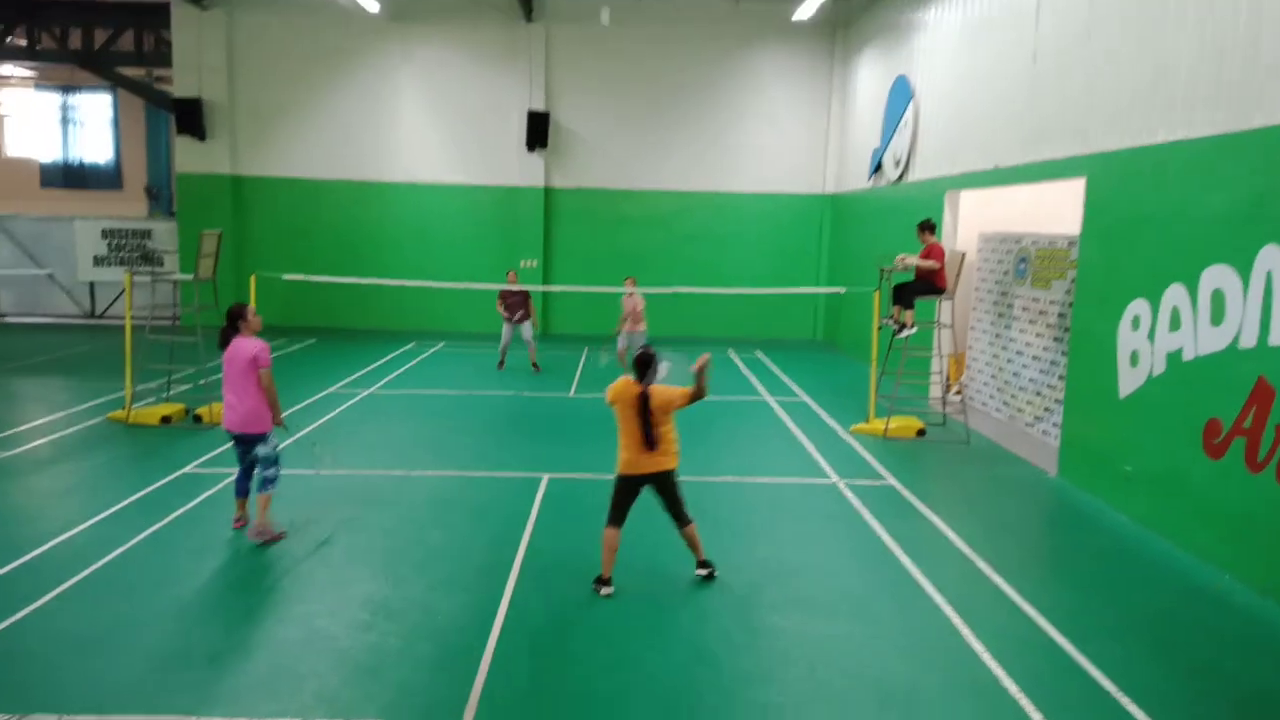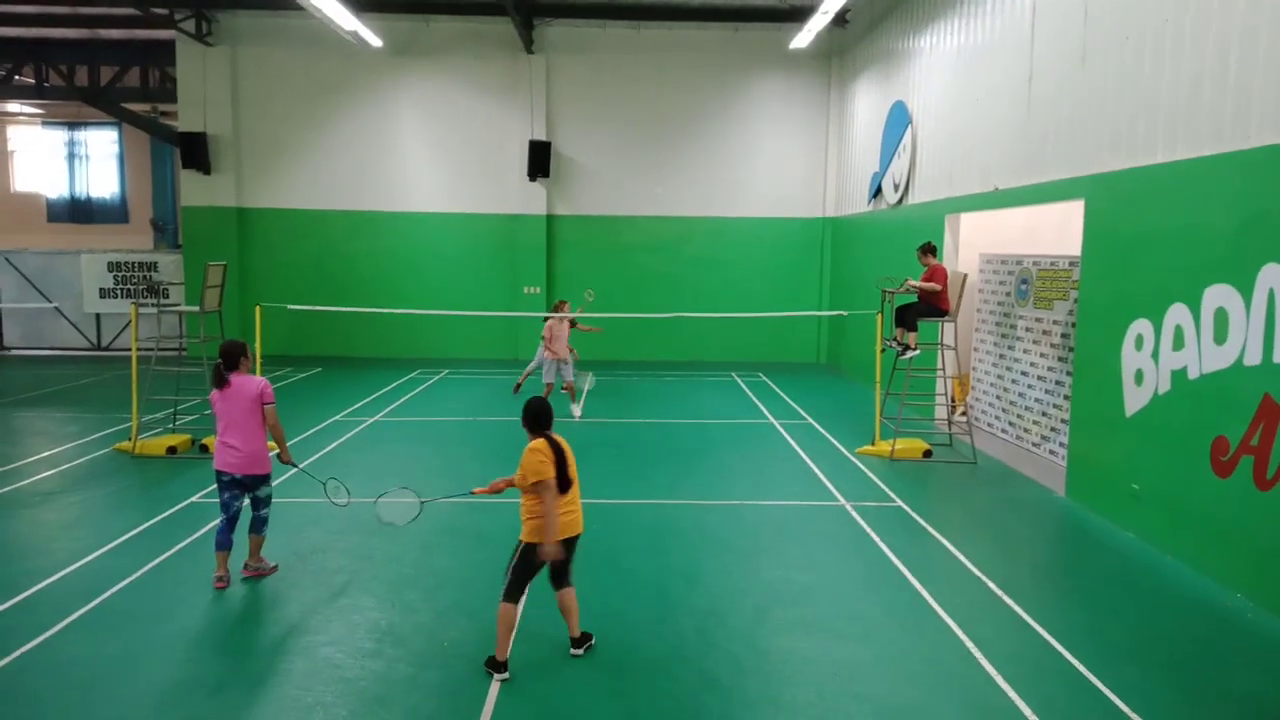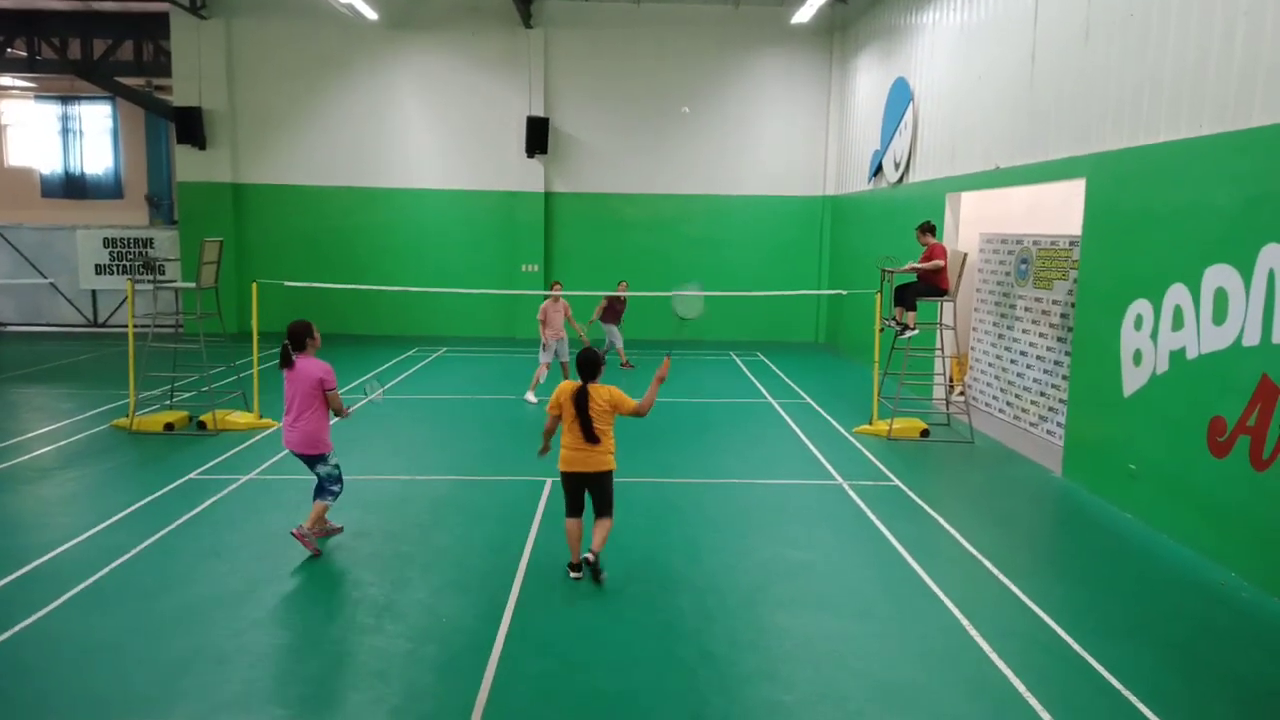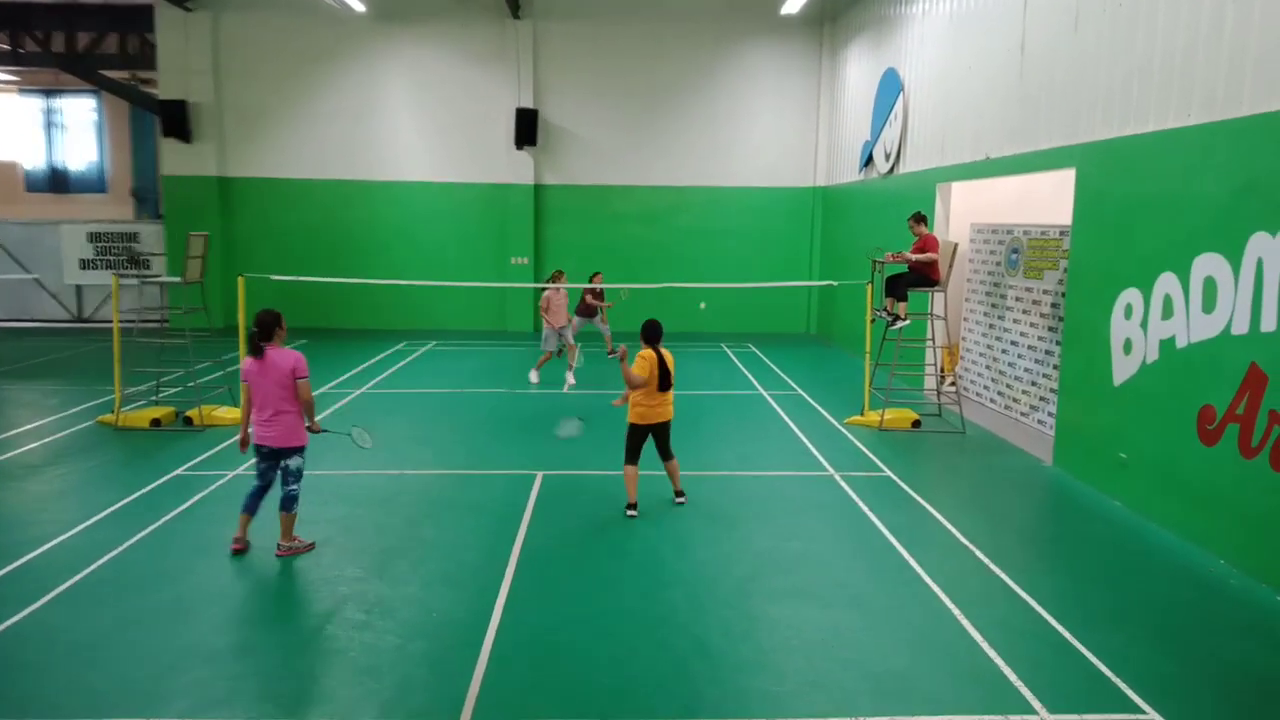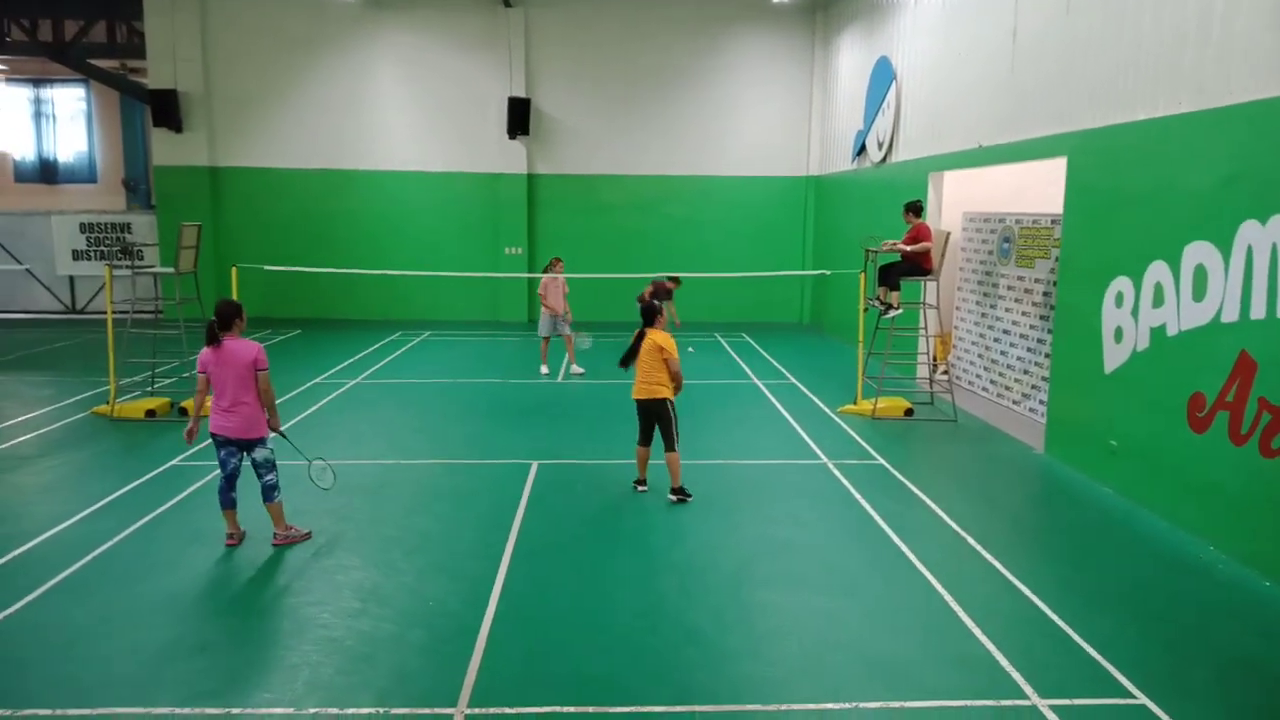
dt=1s
person 1, frame 1
left shoulder: (230, 347)
right shoulder: (258, 346)
right elbow: (267, 385)
right wrist: (277, 412)
left hip: (233, 420)
right hip: (255, 422)
left knee: (246, 467)
right knee: (269, 469)
left ankle: (240, 515)
right ankle: (261, 525)
person 1, frame 2
left shoulder: (216, 391)
right shoulder: (260, 384)
right elbow: (272, 423)
right wrist: (284, 451)
left hip: (224, 464)
right hip: (254, 463)
left knee: (227, 517)
right knee: (261, 511)
left ankle: (221, 573)
right ankle: (254, 563)
person 1, frame 3
left shoulder: (288, 366)
right shoulder: (322, 369)
right elbow: (336, 405)
left wrist: (333, 406)
right wrist: (341, 411)
left hip: (292, 438)
right hip: (314, 440)
left knee: (325, 478)
right knee: (334, 484)
left ankle: (320, 524)
right ankle: (306, 528)
person 1, frame 4
left shoulder: (249, 362)
right shoulder: (295, 359)
left elbow: (247, 401)
right elbow: (306, 398)
left wrist: (244, 431)
right wrist: (312, 422)
left hip: (262, 436)
right hip: (291, 436)
left knee: (261, 484)
right knee: (290, 486)
left ankle: (240, 536)
right ankle: (286, 542)
person 1, frame 5
left shoulder: (206, 353)
right shoulder: (254, 350)
left elbow: (201, 391)
right elbow: (265, 390)
left wrist: (194, 421)
right wrist: (273, 417)
left hip: (221, 427)
right hip: (251, 427)
left knee: (228, 478)
right knee: (268, 477)
left ankle: (232, 531)
right ankle: (281, 531)
person 2, frame 1
left shoulder: (621, 388)
right shoulder: (666, 394)
left elbow: (610, 394)
right elbow: (699, 394)
right wrist: (700, 373)
left hip: (630, 468)
right hip: (662, 466)
left knee: (614, 521)
right knee: (680, 516)
left ankle: (605, 579)
right ankle: (703, 563)
person 2, frame 2
left shoulder: (535, 449)
right shoulder: (558, 443)
left elbow: (548, 497)
left wrist: (549, 540)
right wrist: (509, 481)
left hip: (541, 534)
right hip: (569, 528)
left knee: (512, 593)
right knee: (562, 581)
left ankle: (500, 661)
right ankle: (577, 639)
person 2, frame 3
left shoulder: (564, 390)
right shoulder: (610, 394)
left elbow: (551, 424)
right elbow: (641, 410)
left wrist: (545, 443)
right wrist: (657, 381)
left hip: (569, 464)
right hip: (600, 464)
left knee: (573, 512)
right knee: (603, 515)
left ankle: (575, 564)
right ankle: (592, 554)
person 2, frame 4
left shoulder: (644, 356)
right shoulder: (666, 355)
left elbow: (634, 383)
left wrist: (623, 361)
right wrist: (628, 395)
left hip: (641, 417)
right hip: (664, 415)
left knee: (631, 460)
right knee: (666, 453)
left ankle: (632, 504)
right ankle: (678, 492)
person 2, frame 5
left shoulder: (639, 336)
right shoulder: (664, 338)
right elbow: (675, 370)
right wrist: (679, 386)
left hip: (641, 395)
right hip: (660, 396)
left knee: (644, 439)
right knee: (671, 443)
left ankle: (641, 480)
right ankle: (676, 489)
